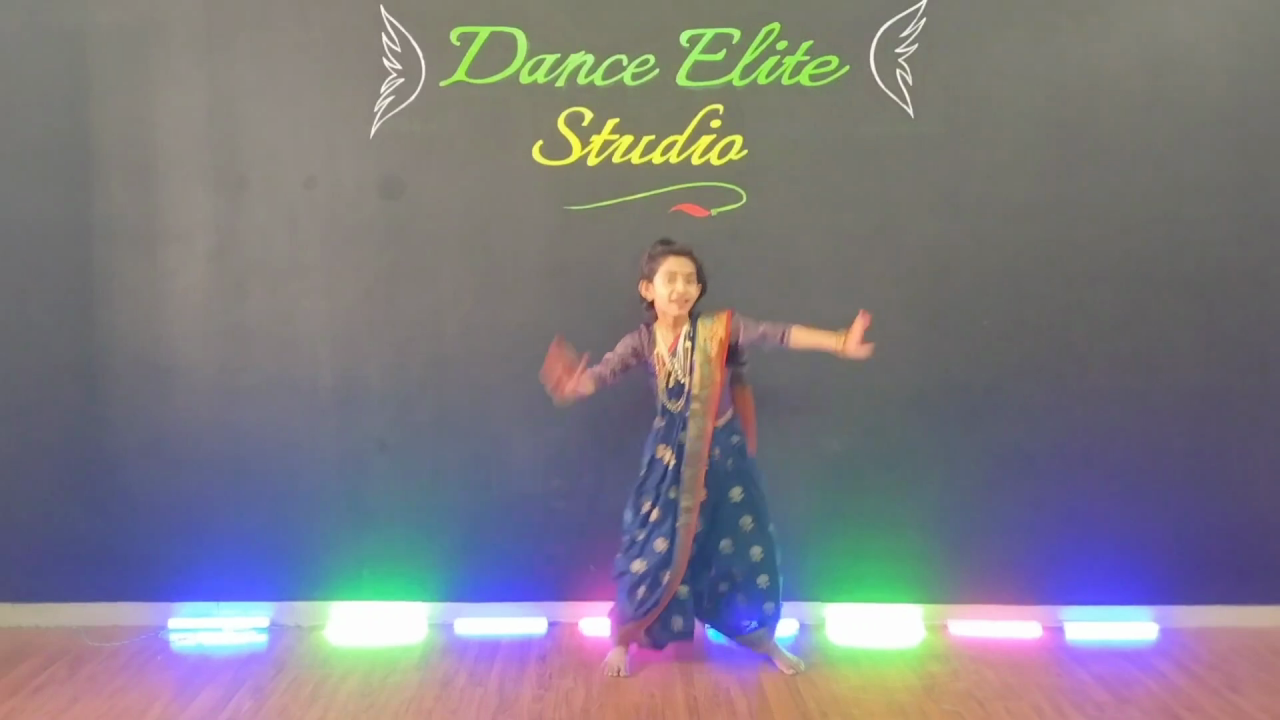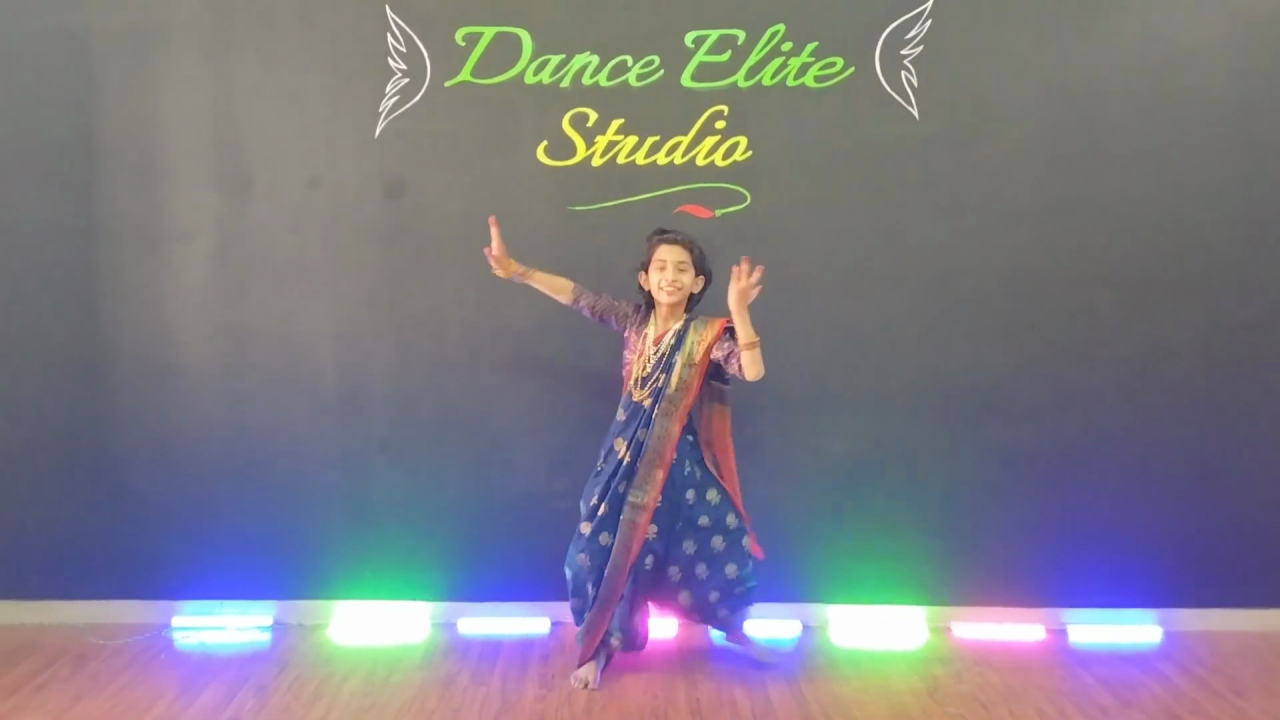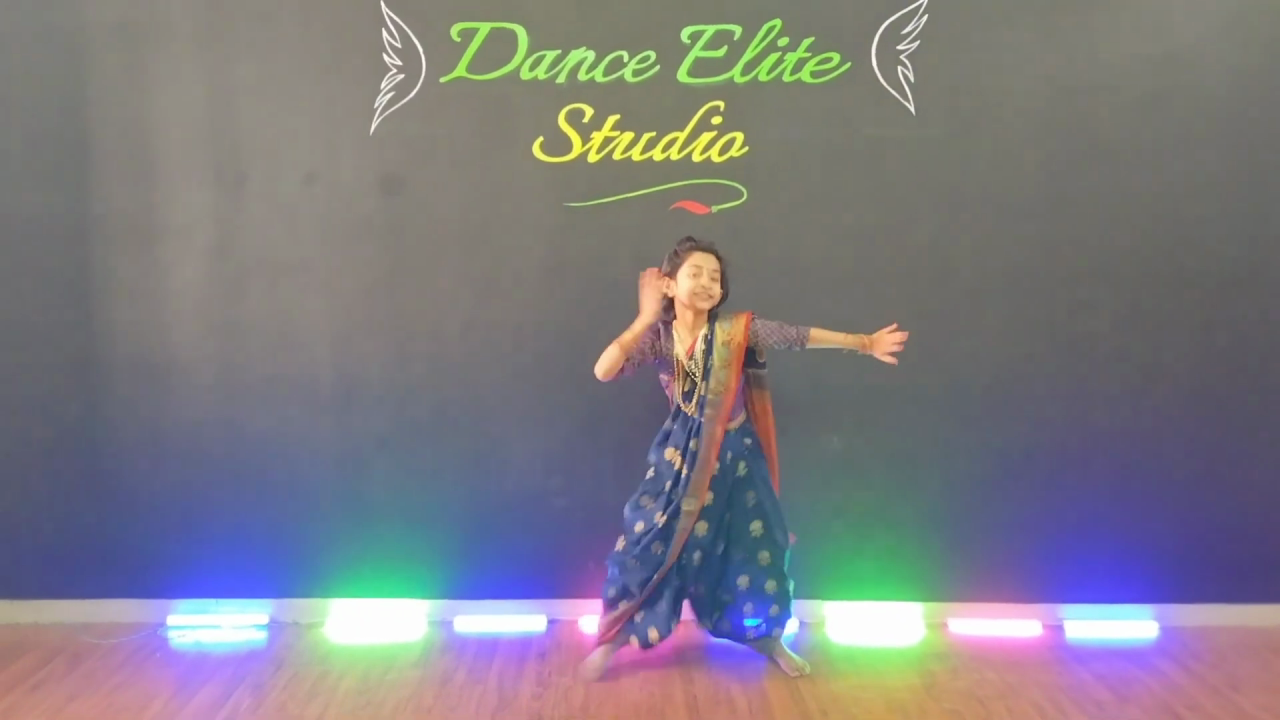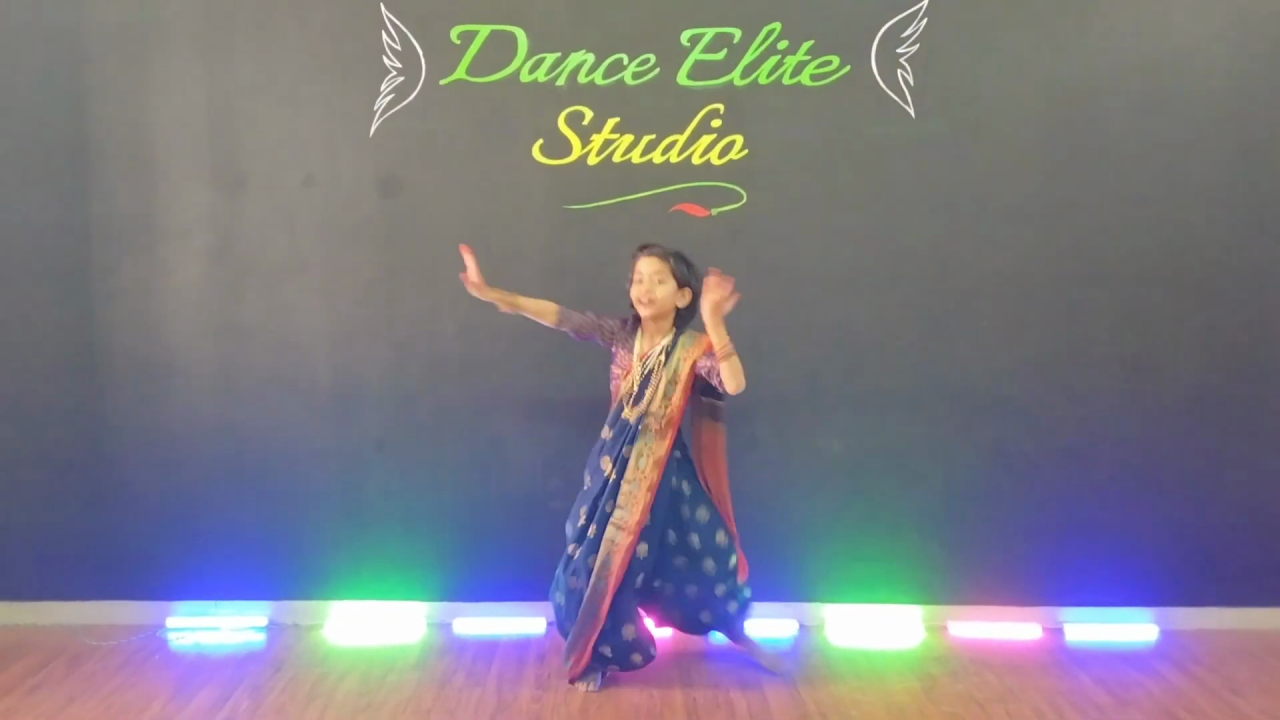
dt=0.7s
person 1, frame 1
left shoulder: (720, 328)
right shoulder: (640, 341)
left elbow: (778, 334)
right elbow: (591, 380)
left wrist: (840, 343)
right wrist: (570, 380)
left hip: (721, 458)
right hip: (667, 460)
left knee: (748, 545)
right knee: (651, 547)
left ankle: (761, 637)
right ankle: (625, 639)
person 1, frame 2
left shoulder: (709, 335)
right shoulder: (631, 319)
left elbow: (753, 372)
right elbow: (575, 295)
left wrist: (739, 313)
right wrist: (515, 270)
left hip: (680, 460)
right hip: (624, 457)
left knee: (719, 544)
right knee: (600, 548)
left ankle: (732, 624)
right ankle: (598, 646)
person 1, frame 3
left shoulder: (738, 330)
right shoulder: (656, 338)
left elbow: (797, 336)
right elbow: (603, 372)
left wrist: (862, 344)
right wrist: (643, 322)
left hip: (734, 458)
right hip: (677, 457)
left knee: (756, 548)
right knee: (644, 544)
left ankle: (766, 638)
right ankle: (612, 636)
person 1, frame 4
left shoulder: (695, 349)
right shoulder: (618, 333)
left elbow: (735, 385)
right elbow: (558, 316)
left wrist: (715, 325)
right wrist: (494, 295)
left hip: (668, 472)
right hip: (613, 470)
left knee: (709, 554)
right knee: (593, 561)
left ankle: (735, 633)
right ankle: (597, 655)
